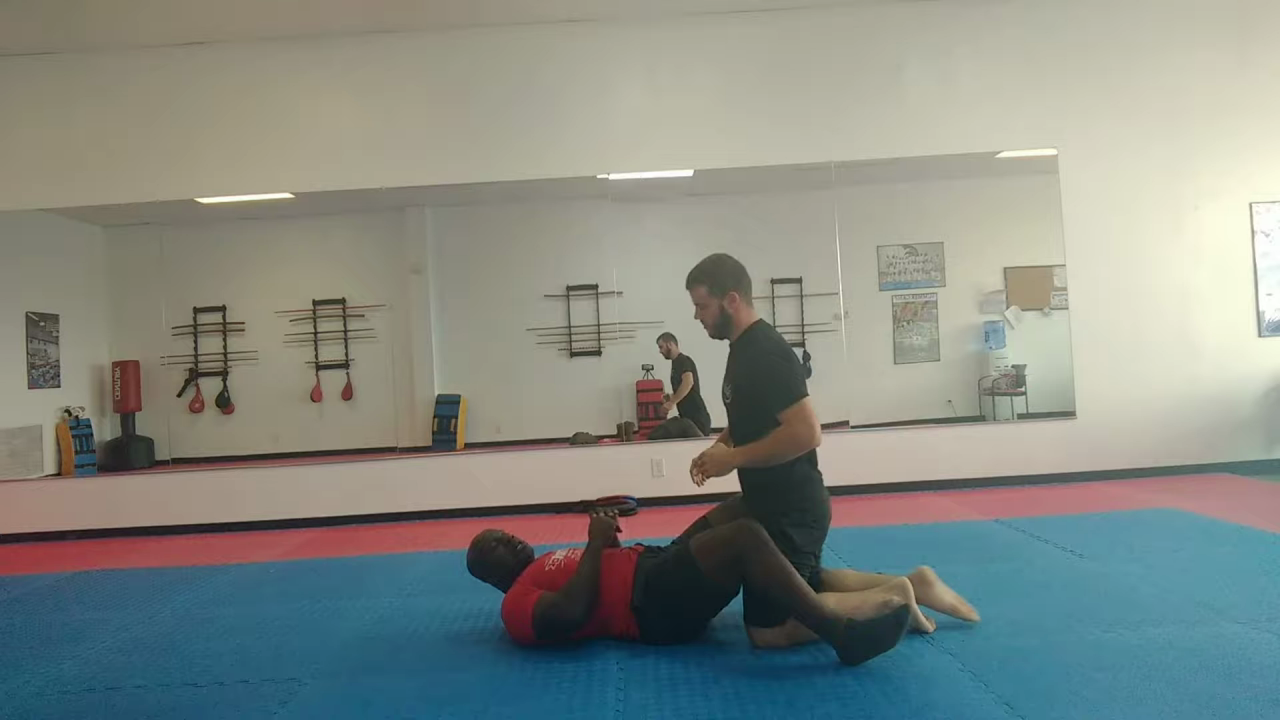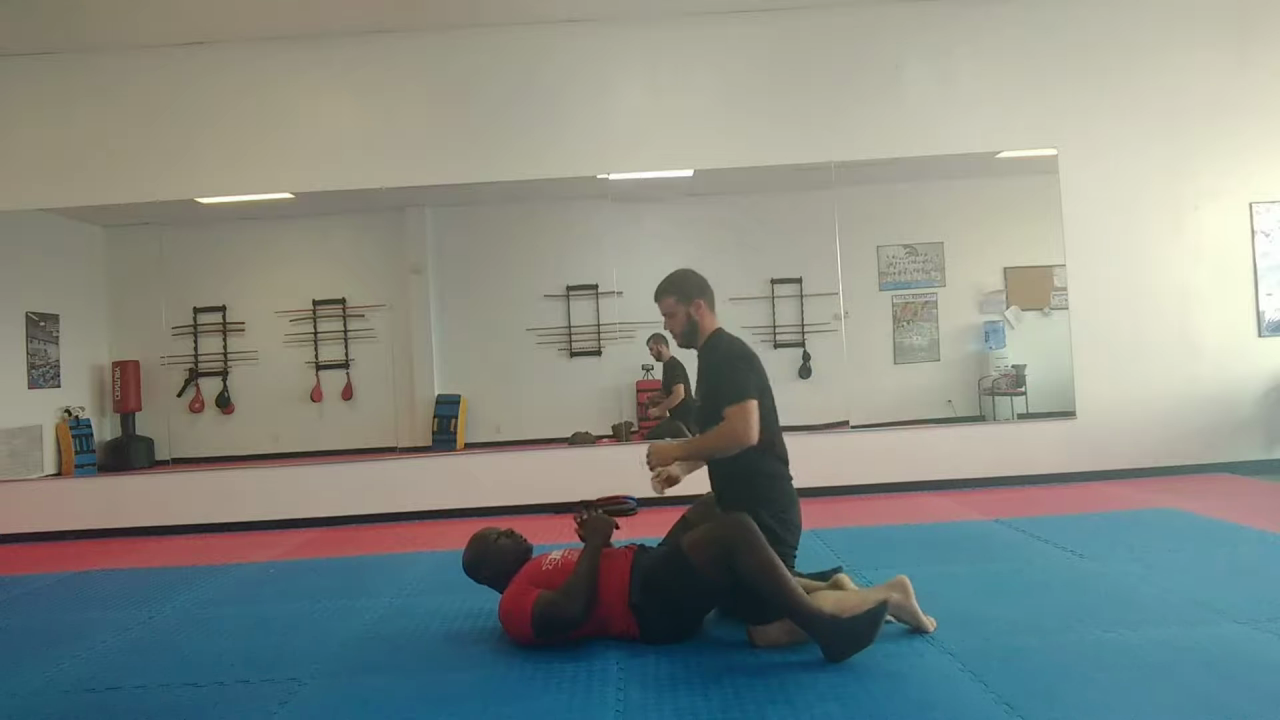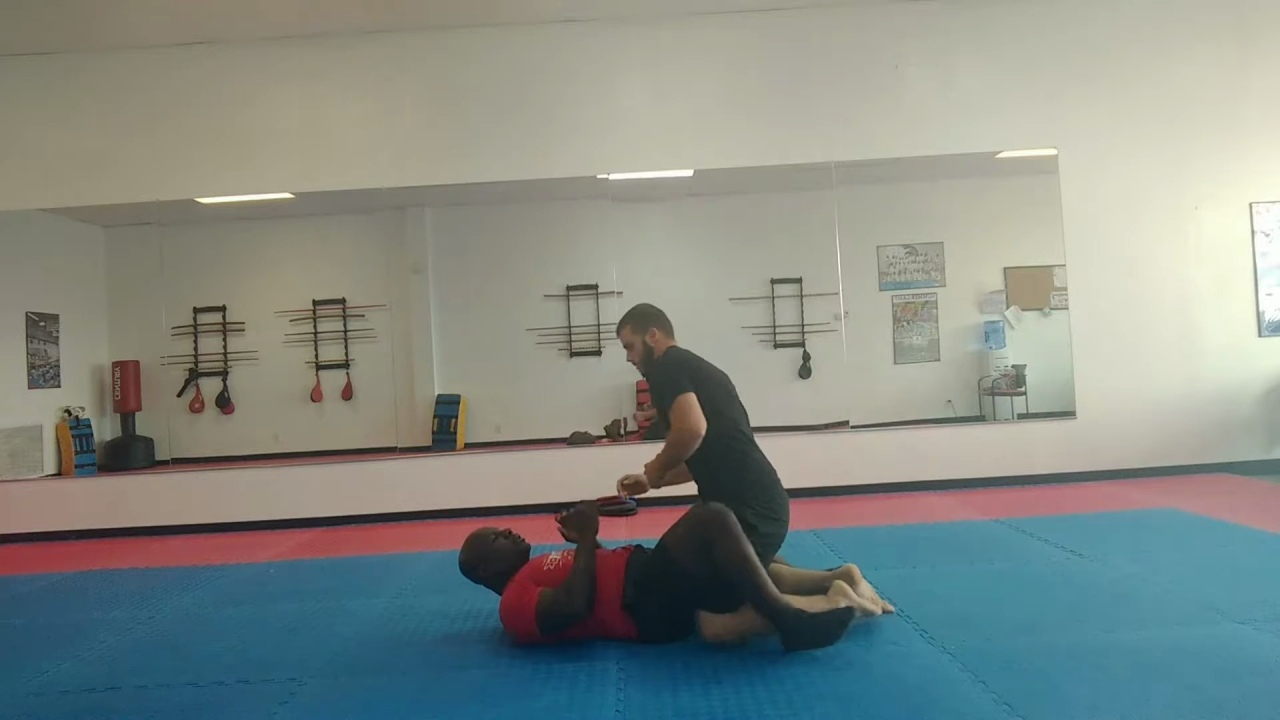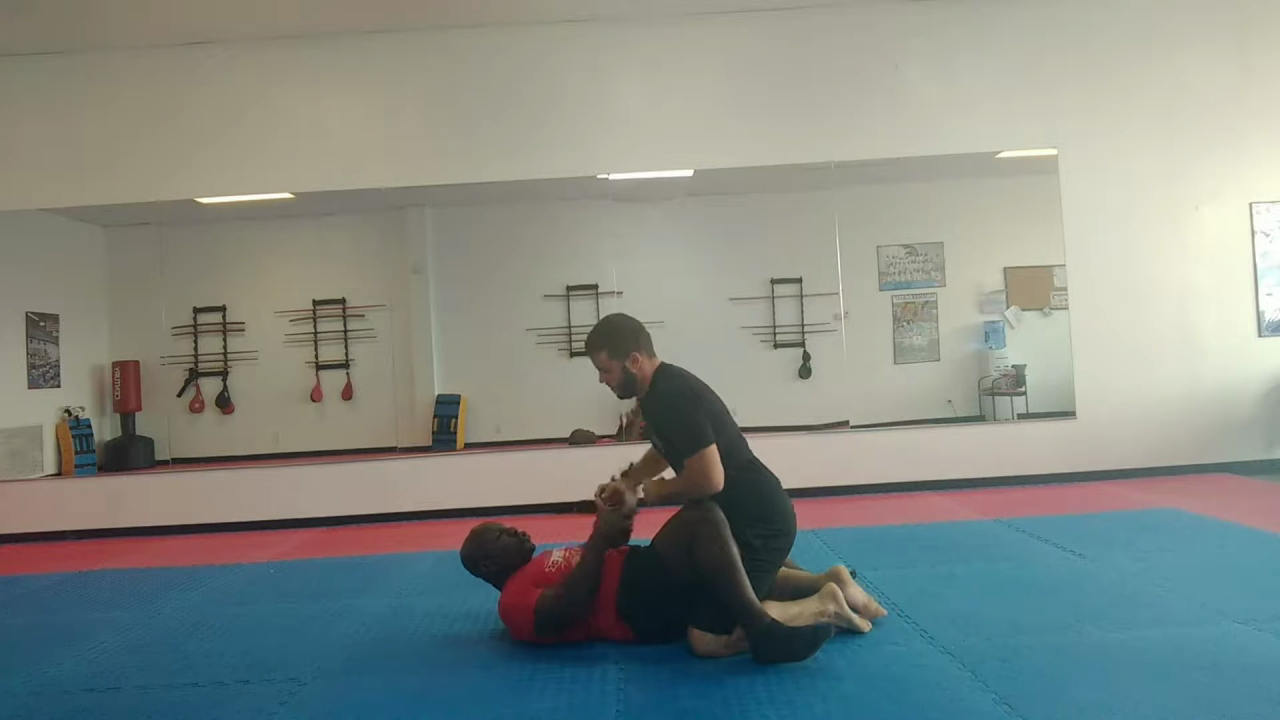
dt=0.4s
person 1, frame 1
left shoulder: (544, 566)
right shoulder: (519, 605)
right elbow: (575, 611)
left wrist: (606, 539)
right wrist: (595, 542)
left hip: (661, 568)
right hip: (661, 605)
right knee: (742, 535)
right ankle: (842, 633)
person 1, frame 2
left shoulder: (537, 570)
right shoulder: (516, 604)
right elbow: (573, 610)
left wrist: (598, 540)
right wrist: (594, 543)
left hip: (651, 570)
right hip: (656, 605)
right knee: (733, 529)
right ankle: (824, 628)
person 1, frame 3
left shoulder: (531, 570)
right shoulder: (516, 602)
right elbow: (575, 605)
left wrist: (585, 542)
right wrist: (588, 536)
left hip: (645, 573)
right hip: (650, 603)
right knee: (713, 515)
left ankle: (834, 591)
right ankle: (788, 620)
person 1, frame 4
left shoulder: (542, 561)
right shoulder: (516, 601)
left elbow: (613, 543)
right elbow: (574, 607)
left wrist: (622, 513)
right wrist: (597, 538)
left hip: (646, 579)
right hip: (645, 604)
right knee: (701, 517)
left ankle: (824, 591)
right ankle: (764, 628)
person 2, frame 1
left shoulder: (766, 353)
right shoulder: (745, 347)
left elbow: (807, 433)
left wrist: (731, 459)
right wrist: (721, 447)
left hip: (793, 508)
right hip: (766, 499)
left knee: (770, 635)
person 2, frame 2
left shoulder: (727, 356)
right shoulder: (713, 354)
left elbow: (743, 432)
left wrist: (676, 454)
right wrist: (681, 467)
left hip: (763, 511)
right hip: (737, 500)
left knee: (769, 629)
person 2, frame 3
left shoulder: (667, 368)
right shoulder: (696, 367)
left elbow: (692, 428)
left wrist: (657, 469)
right wrist: (651, 480)
left hip: (749, 506)
right hip: (757, 499)
right ankle: (830, 582)
person 2, frame 4
left shoulder: (671, 397)
right shoulder: (670, 386)
left elbow: (709, 479)
right elbow: (663, 450)
left wrist: (656, 492)
right wrist: (625, 482)
left hip: (756, 522)
right hip: (755, 513)
left knee: (708, 639)
